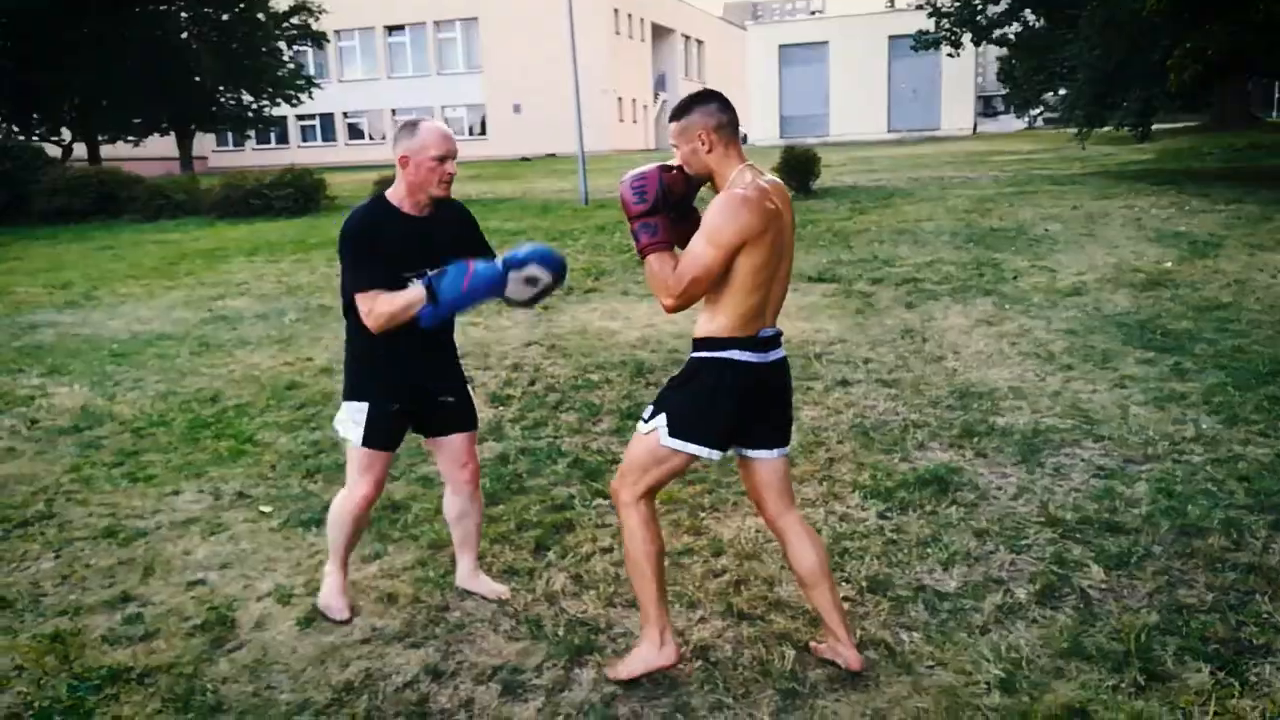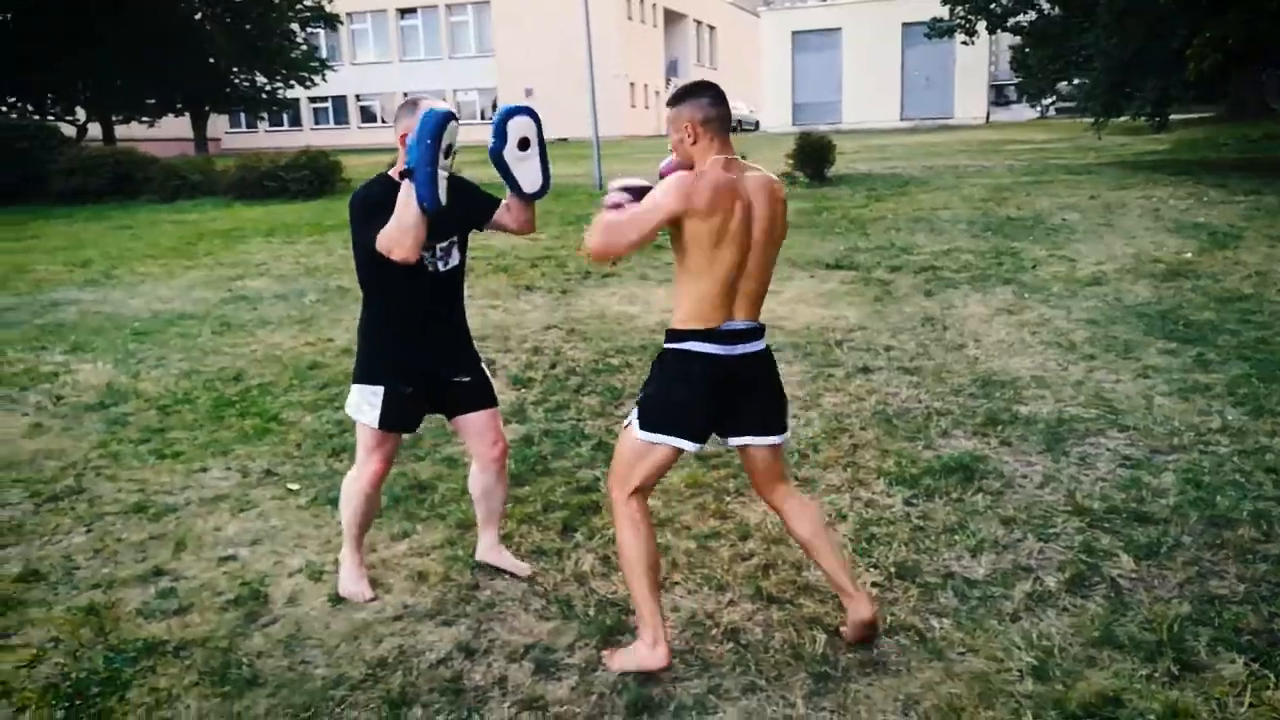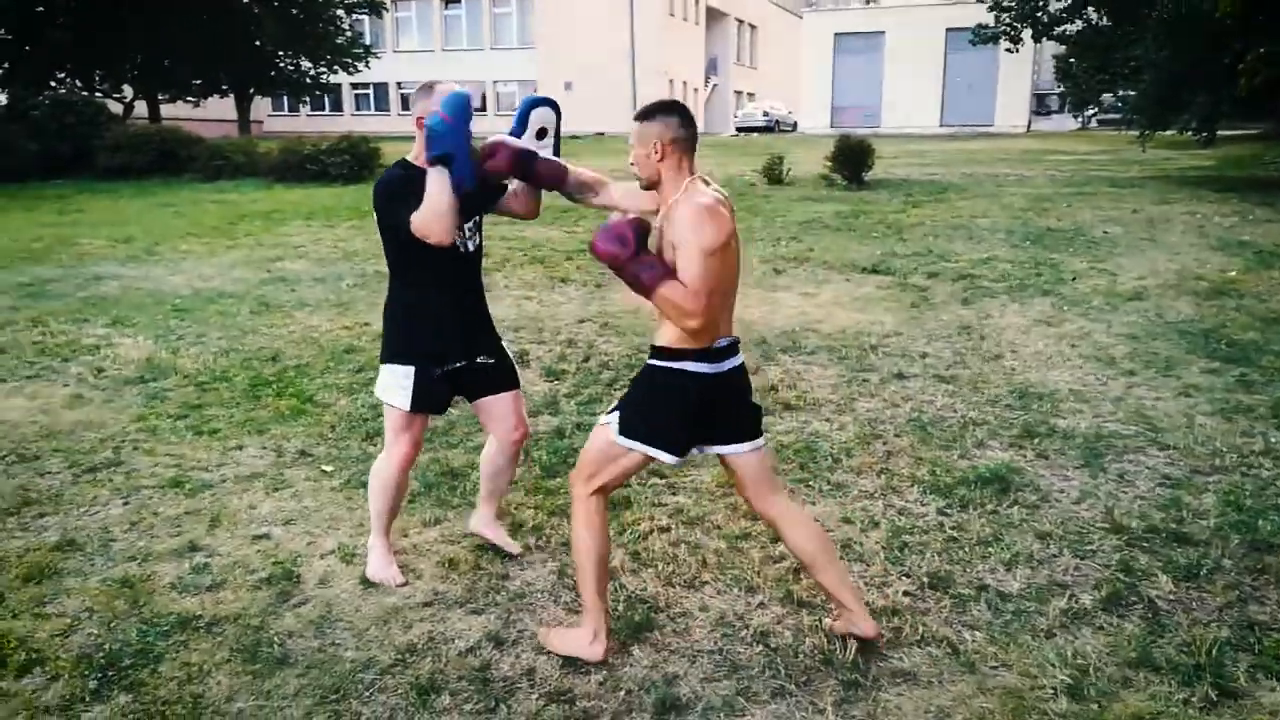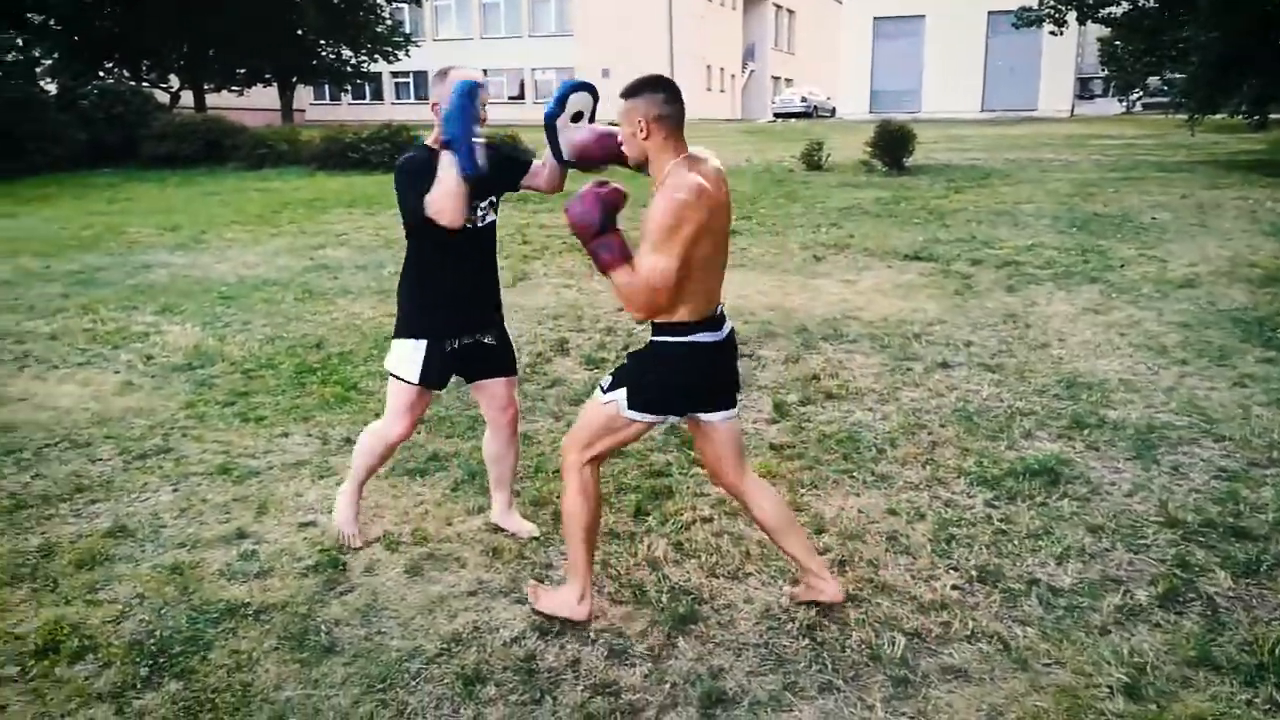
dt=0.3s
person 1, frame 1
left shoulder: (737, 203)
right shoulder: (772, 191)
left elbow: (673, 294)
left wrist: (647, 219)
right wrist: (678, 213)
left hip: (721, 370)
right hip: (766, 365)
left knee: (629, 490)
right knee: (779, 509)
left ankle: (656, 640)
right ankle: (841, 642)
person 1, frame 2
left shoulder: (689, 184)
right shoulder: (772, 190)
left elbow: (599, 246)
left wrist: (617, 203)
left hip: (692, 361)
right hip: (752, 354)
left knee: (626, 492)
right knee: (778, 487)
left ankle: (653, 642)
right ankle: (856, 600)
person 1, frame 3
left shoulder: (697, 211)
right shoulder: (677, 197)
left elbow: (693, 318)
right elbow: (600, 188)
left wrist: (634, 263)
right wrist: (529, 162)
left hip: (676, 380)
right hip: (725, 373)
left knee: (586, 487)
right knee: (771, 499)
left ankle: (591, 632)
right ankle: (857, 614)
person 1, frame 4
left shoulder: (679, 198)
right shoulder: (705, 167)
left elbow: (645, 303)
left wrist: (598, 236)
left hip: (674, 355)
right hip: (714, 345)
left knee: (577, 455)
right knee: (733, 473)
left ankle: (577, 593)
right ankle: (820, 578)
person 2, frame 1
left shoulder: (455, 217)
right shoulder: (364, 226)
left elbow: (488, 272)
right elbow: (375, 316)
right wrist: (432, 291)
left hip: (439, 368)
right hip: (379, 378)
left knee: (464, 471)
right knee: (365, 487)
left ankle: (467, 568)
right ankle: (334, 576)
person 2, frame 2
left shoulder: (455, 191)
right shoulder: (372, 198)
left elbow: (521, 222)
right elbow: (404, 250)
right wrist: (415, 177)
left hip: (453, 351)
right hip: (390, 359)
left knee: (492, 447)
right knee: (372, 466)
left ankle: (490, 544)
right ankle: (351, 558)
person 2, frame 3
left shoulder: (462, 173)
right shoulder: (394, 184)
left elbow: (525, 207)
right elbow: (439, 232)
right wrist: (441, 165)
left hip: (475, 332)
right hip: (417, 342)
left knee: (512, 429)
right knee: (401, 451)
left ankle: (485, 516)
right ankle: (378, 544)
person 2, frame 4
left shoulder: (492, 153)
right shoulder: (414, 167)
left elbow: (549, 182)
right elbow: (451, 215)
right wrist: (455, 144)
left hip: (482, 317)
right hip: (427, 320)
left knee: (504, 415)
right knee: (400, 422)
left ankle: (503, 507)
right ankle: (349, 493)
